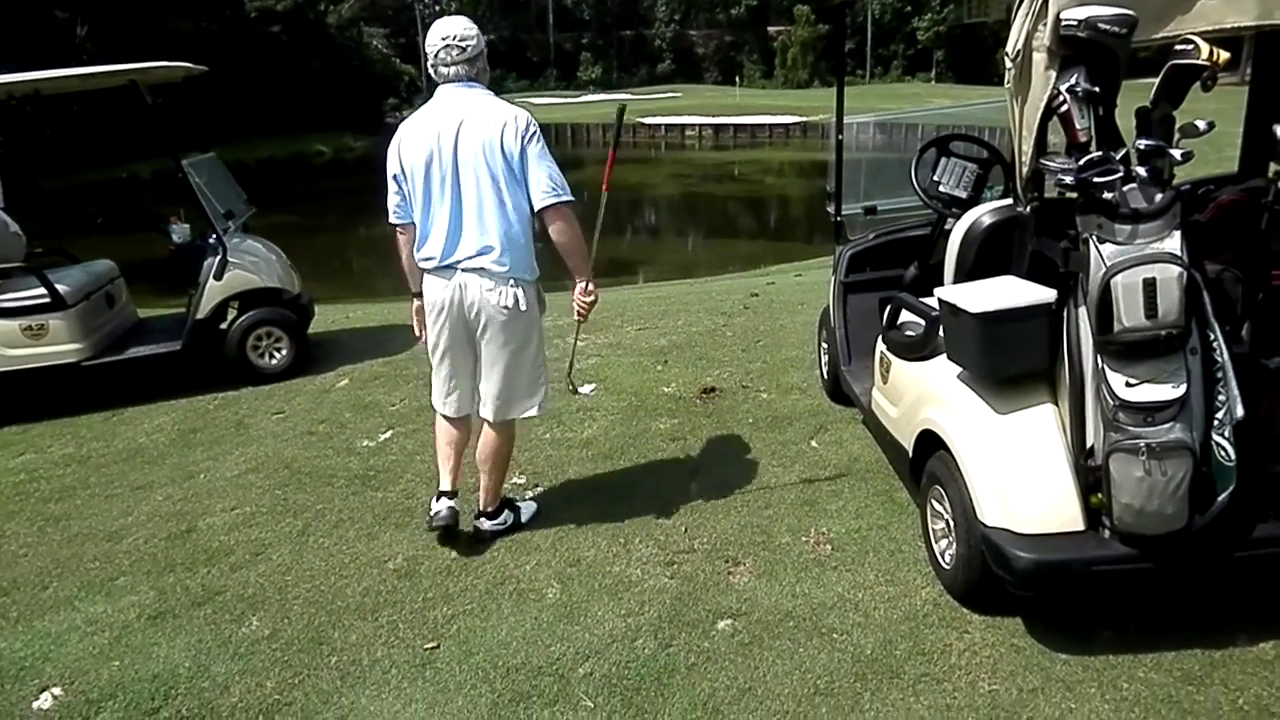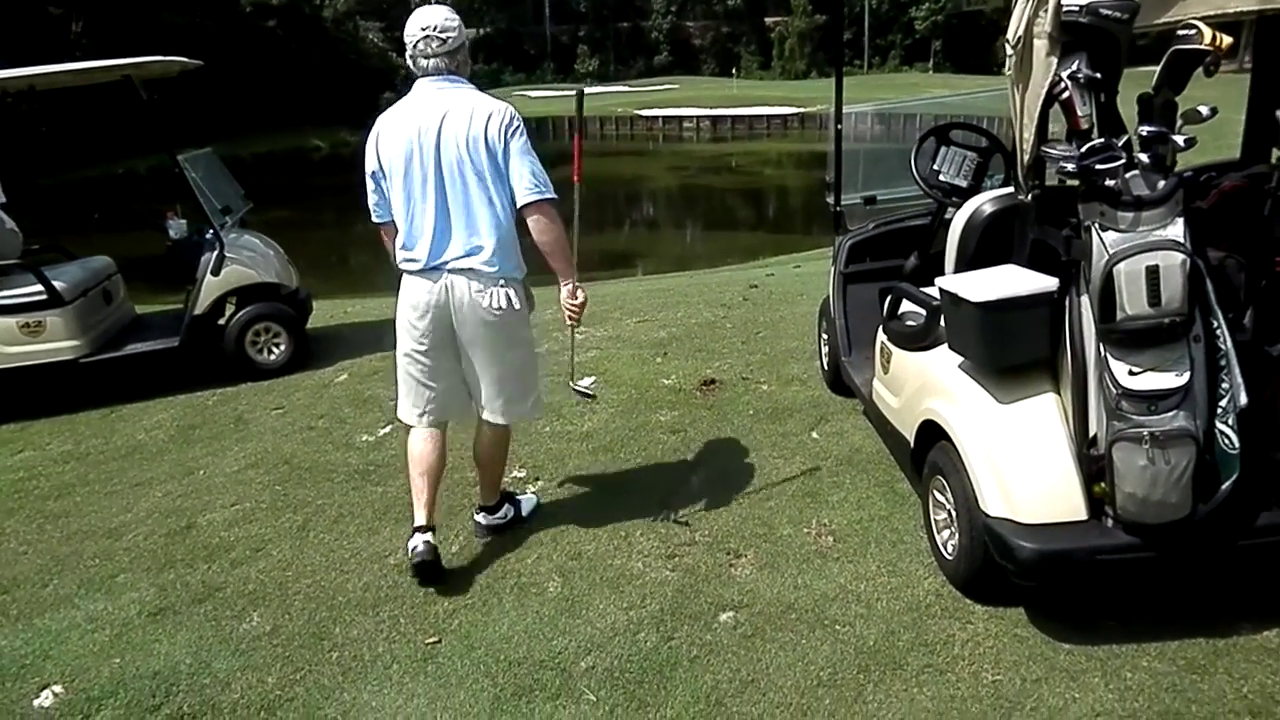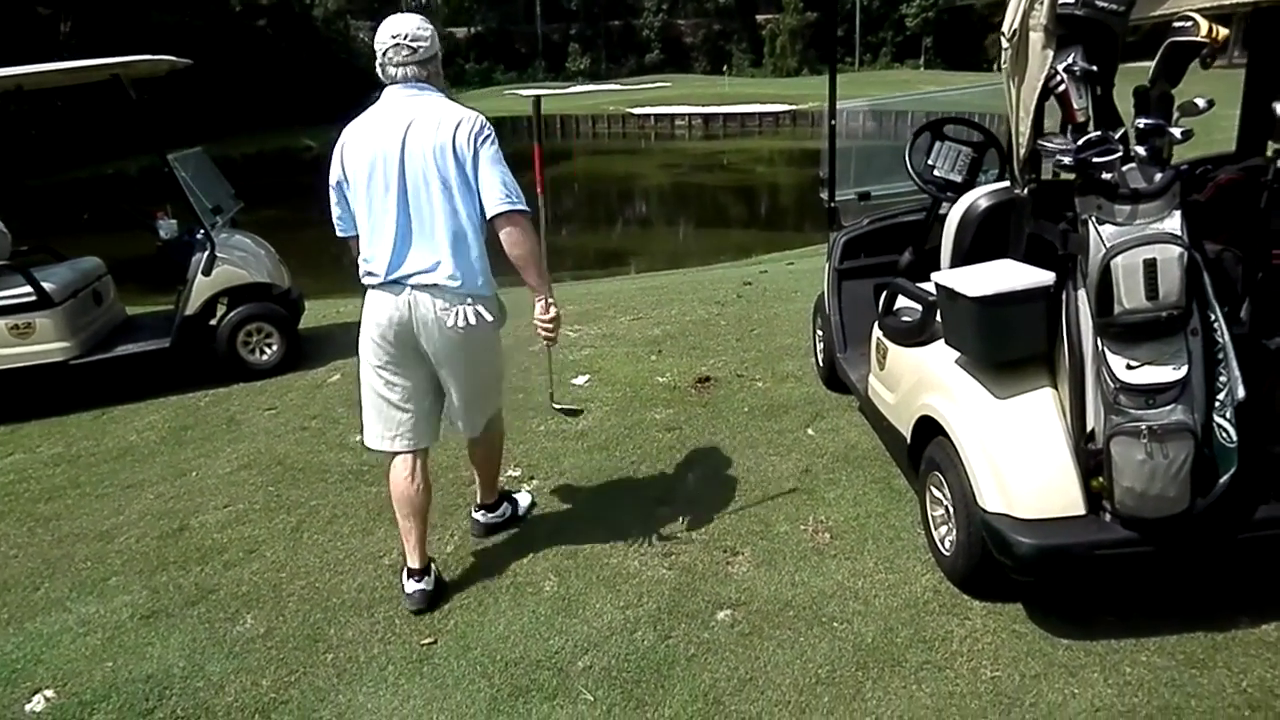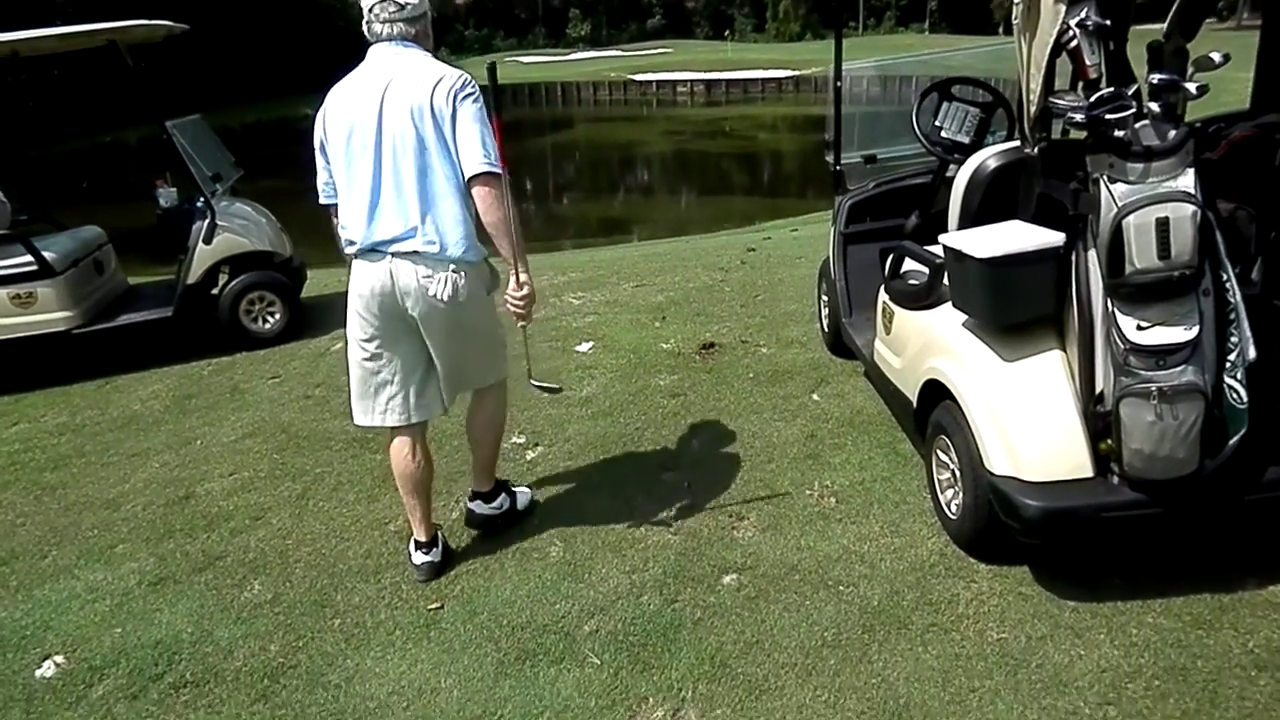
dt=0.2s
person 1, frame 1
left shoulder: (408, 132)
right shoulder: (512, 122)
left elbow: (403, 227)
right elbow: (555, 212)
left wrist: (417, 294)
right wrist: (582, 278)
left hip: (439, 285)
right hip: (502, 284)
left knee: (452, 397)
right knee: (499, 406)
left ankle: (445, 495)
right ankle: (492, 512)
person 1, frame 2
left shoulder: (386, 126)
right shoulder: (495, 116)
left elbow: (385, 224)
right elbow: (537, 209)
right wrist: (569, 280)
left hip: (421, 289)
right hip: (489, 284)
left knee: (426, 416)
right knee: (498, 408)
left ankle: (423, 533)
right ankle: (493, 507)
person 1, frame 3
left shoulder: (352, 136)
right shoulder: (465, 124)
left elbow: (349, 235)
right elbow: (510, 220)
right wrist: (542, 294)
left hip: (384, 305)
right hip: (458, 300)
left knee: (406, 445)
right knee: (483, 412)
left ankle: (419, 573)
right ankle: (492, 506)
person 1, frame 4
left shoulder: (336, 100)
right shoulder: (448, 82)
left elbow: (334, 207)
right elbow: (484, 183)
right wrist: (516, 267)
left hip: (370, 275)
right hip: (443, 269)
left knee: (403, 416)
right knee: (486, 376)
left ankle: (426, 543)
right ankle: (484, 492)
